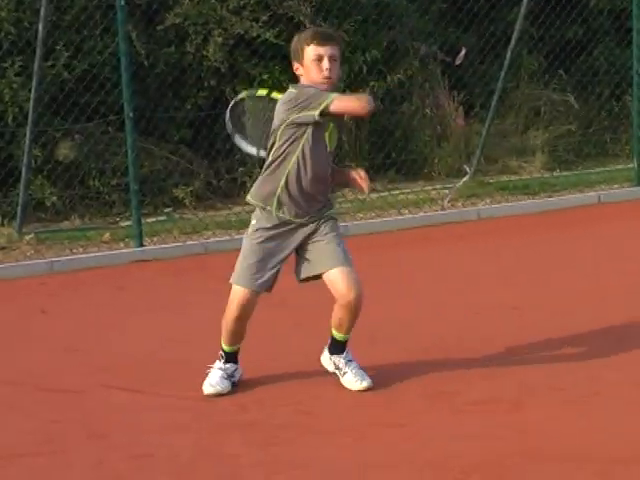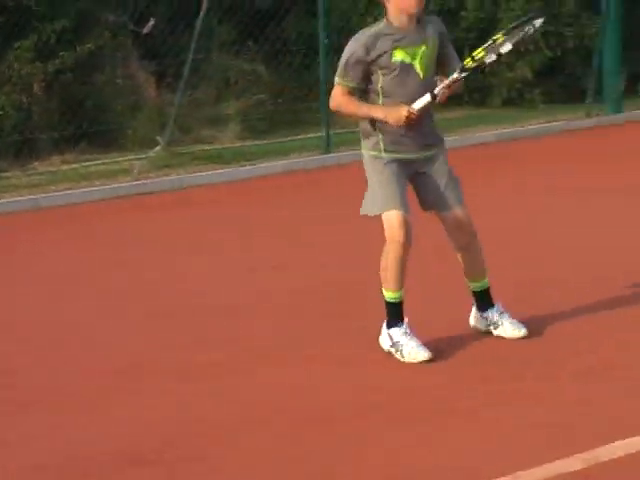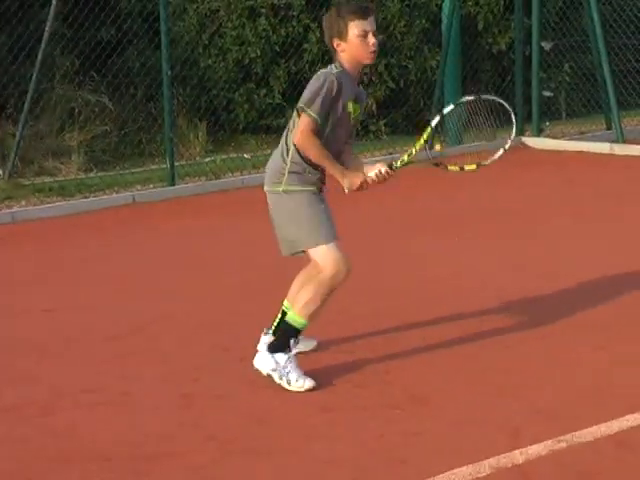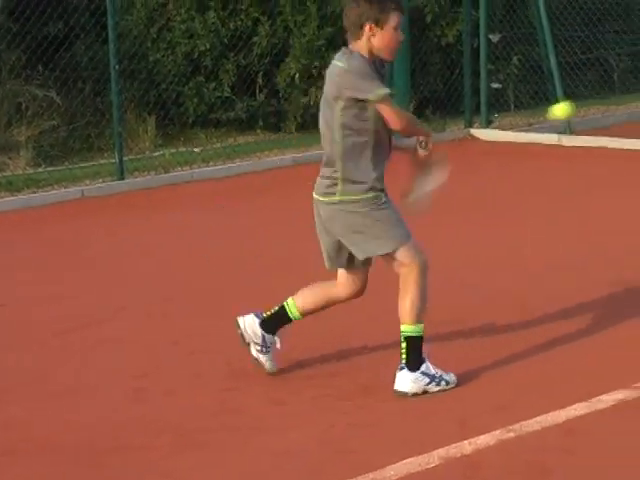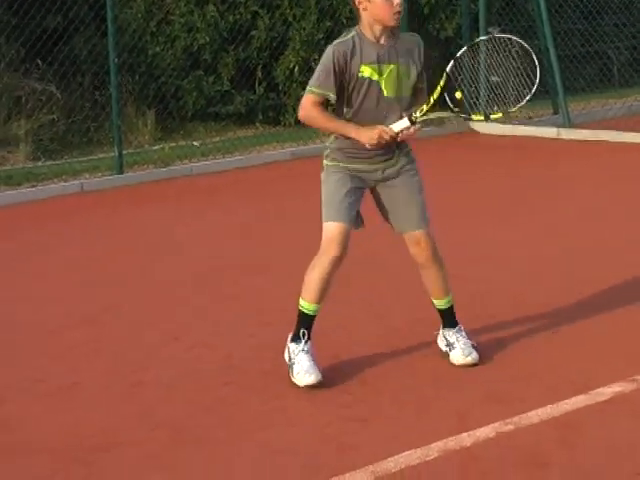
dt=1s
person 1, frame 1
left shoulder: (325, 107)
right shoulder: (298, 97)
right elbow: (362, 105)
left wrist: (350, 174)
right wrist: (364, 97)
left hip: (318, 218)
right hip: (273, 218)
left knee: (350, 295)
right knee: (241, 303)
left ankle: (337, 354)
right ankle: (228, 363)
person 1, frame 2
right shoulder: (366, 43)
left elbow: (452, 75)
right elbow: (338, 99)
left wrist: (447, 87)
right wrist: (386, 113)
left hip: (427, 149)
right hip: (384, 150)
left knee: (464, 230)
right knee: (399, 234)
left ankle: (485, 310)
right ankle: (394, 328)
person 1, frame 3
left shoulder: (355, 91)
right shoulder: (328, 80)
left elbow: (340, 150)
right elbow: (303, 138)
left wrist: (365, 170)
right wrist: (344, 175)
left hip: (303, 184)
right hip: (291, 184)
left knee: (328, 260)
right knee: (335, 270)
left ankle: (281, 333)
right ankle: (274, 352)
person 1, frame 4
left shoulder: (377, 68)
right shoulder: (347, 63)
right elbow: (399, 121)
right wrist: (422, 135)
left hip: (349, 191)
right hip: (351, 192)
left knee: (349, 286)
right knee: (414, 266)
left ankle: (263, 326)
right ankle: (414, 368)
person 1, frame 5
left shoulder: (413, 45)
right shoulder: (341, 51)
right elbow: (306, 110)
right wrist: (359, 133)
left hip: (397, 163)
right hip: (345, 164)
left knee: (425, 248)
right knee: (333, 248)
left ankle: (450, 330)
right ankle: (298, 342)
